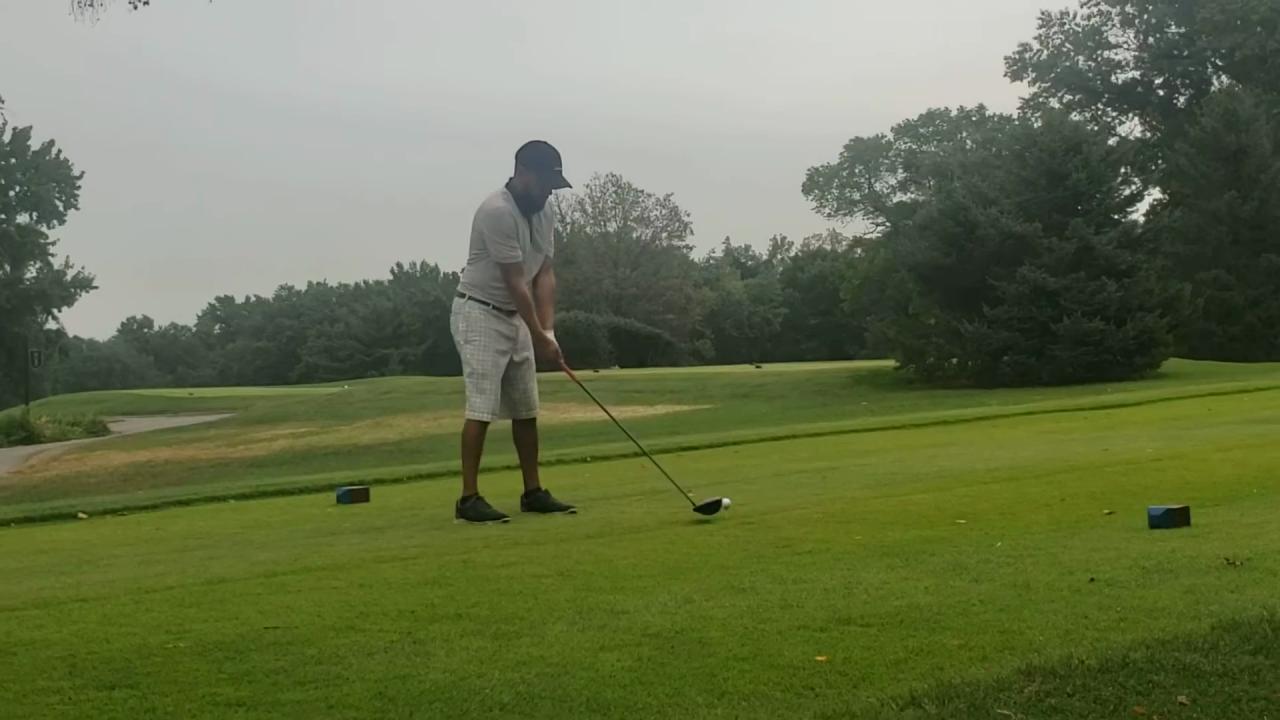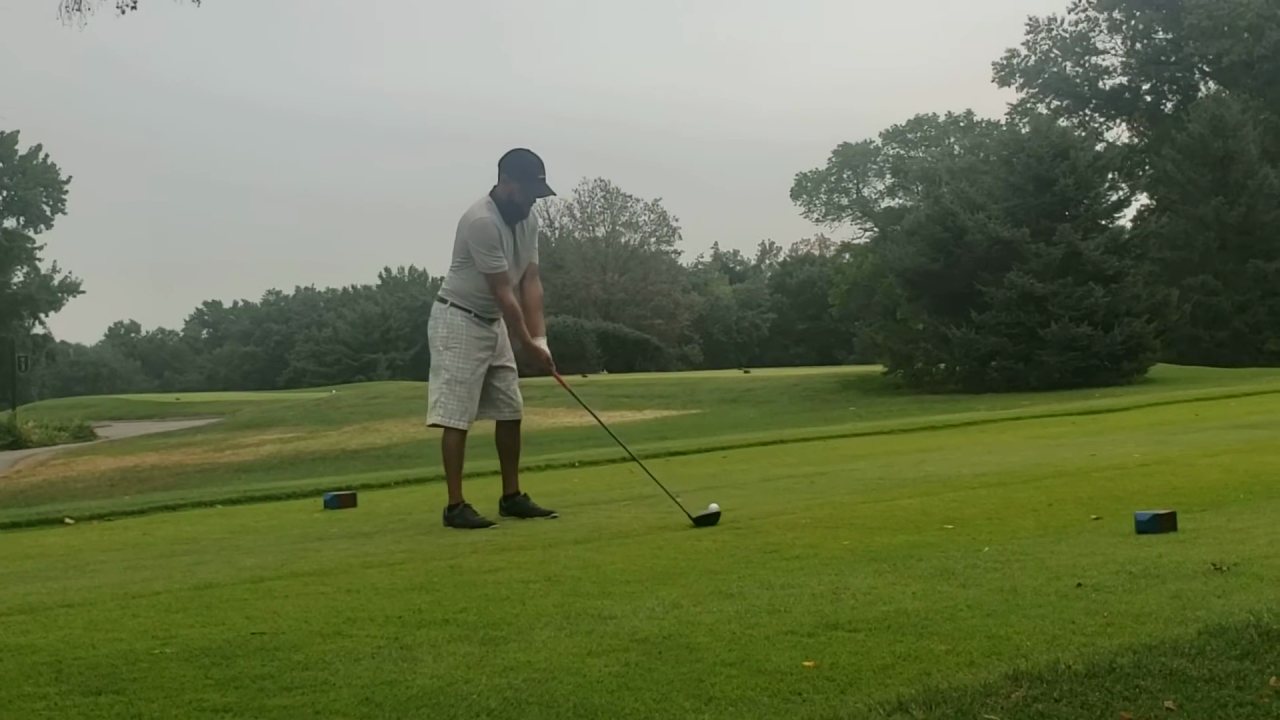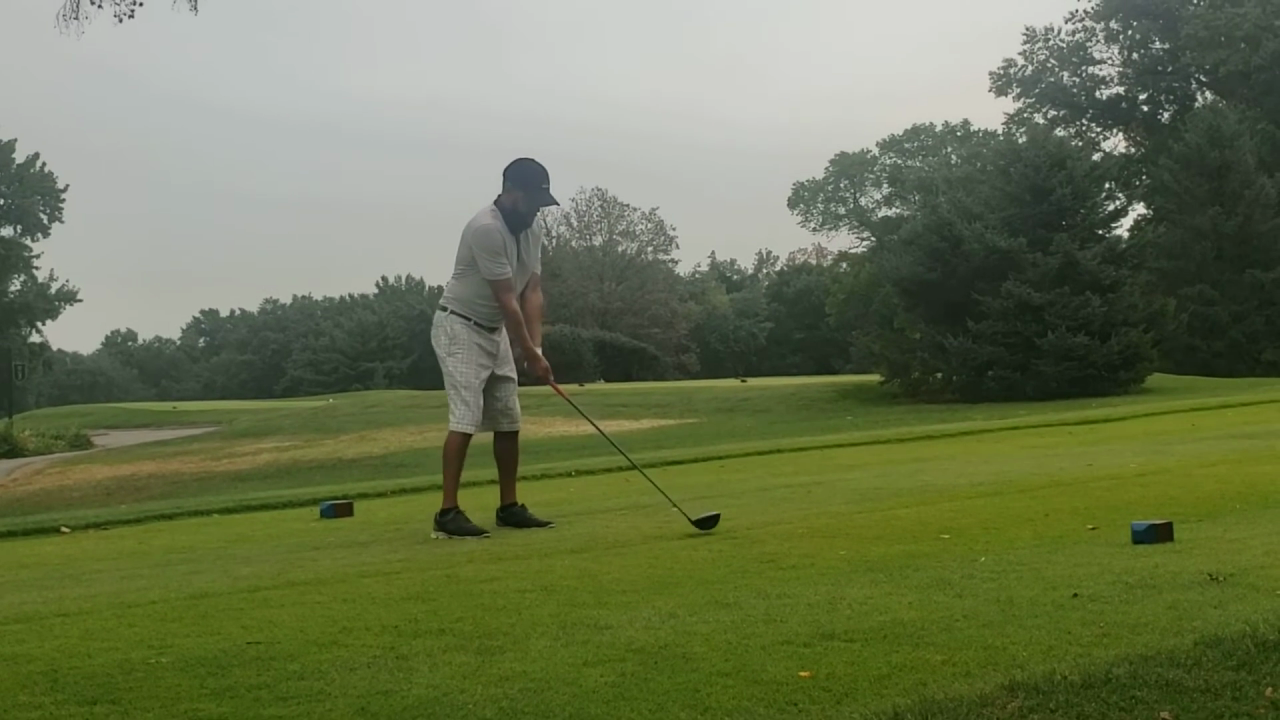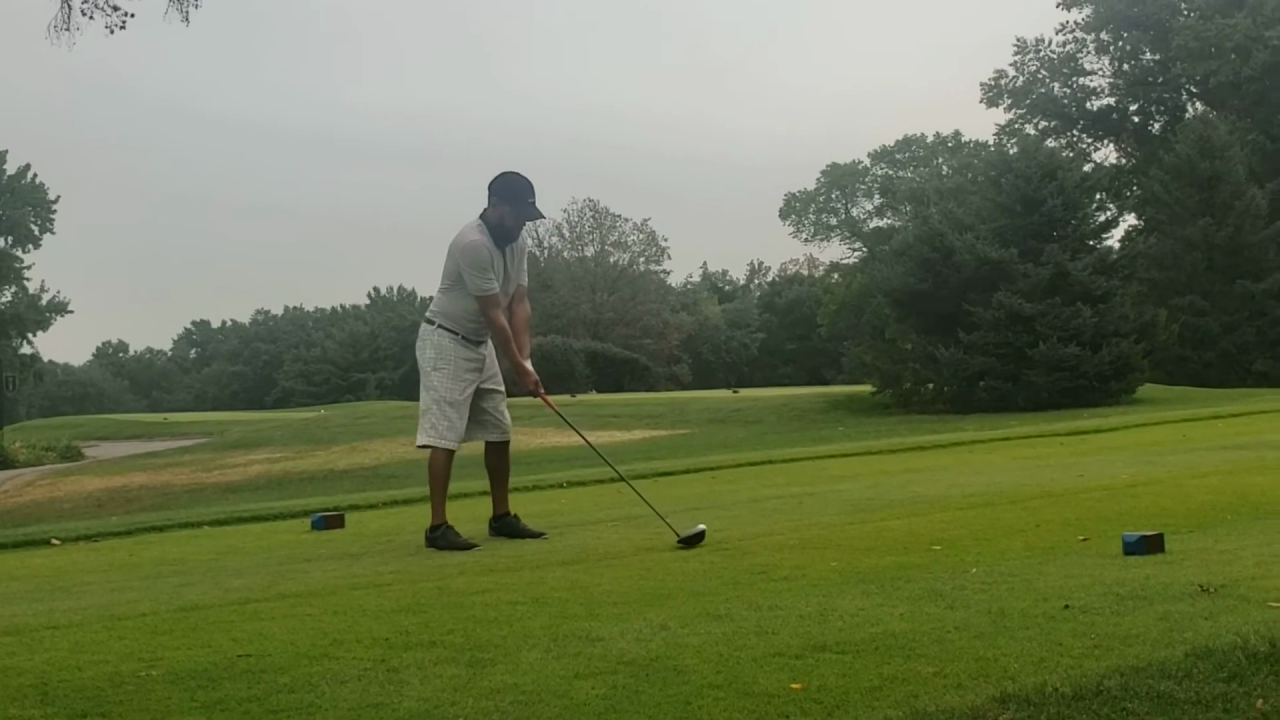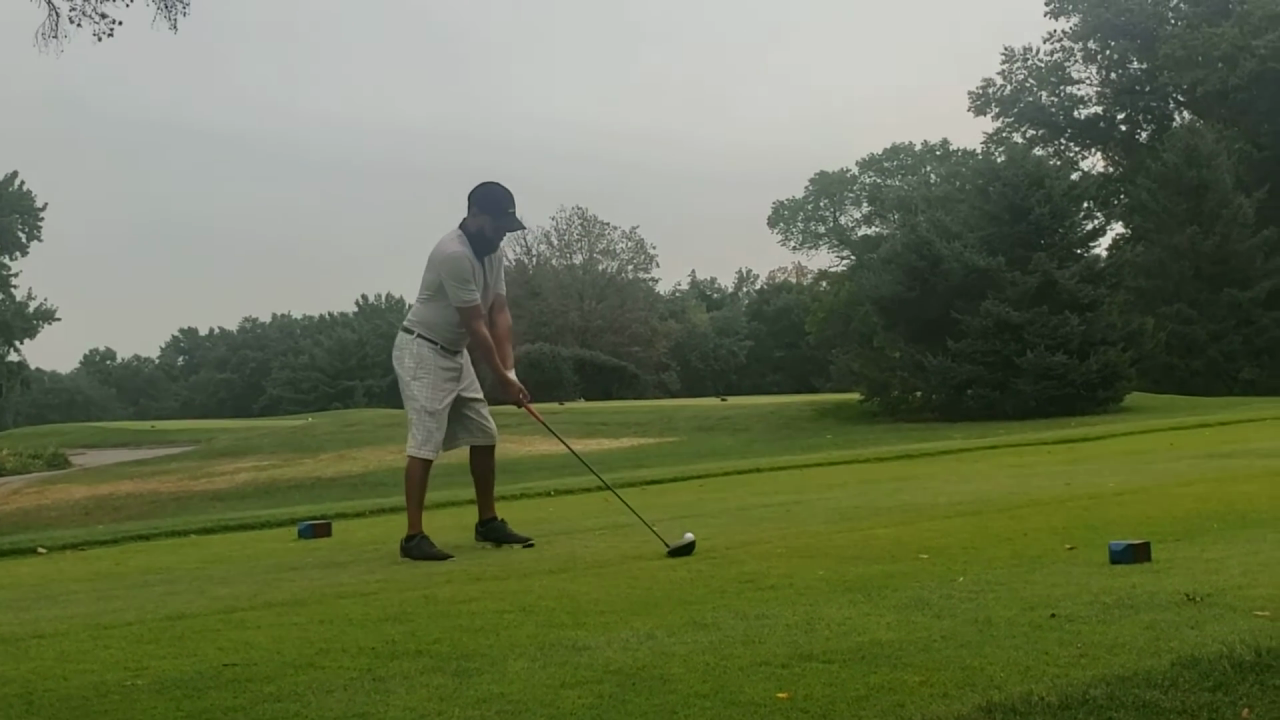
dt=0.5s
person 1, frame 1
left shoulder: (544, 212)
right shoulder: (497, 211)
left elbow: (544, 275)
right elbow: (515, 283)
left wrist: (548, 330)
right wrist: (540, 338)
left hip: (513, 317)
right hip: (479, 313)
left knee: (526, 409)
right knee: (482, 406)
left ankle: (533, 492)
right ankle: (468, 498)
person 1, frame 2
left shoulder: (526, 220)
right shoulder: (481, 221)
left elbow: (530, 281)
right elbow: (503, 292)
left wrist: (540, 338)
right wrist: (529, 346)
left hip: (492, 323)
right hip: (458, 321)
left knee: (510, 411)
right knee: (457, 414)
left ankle: (511, 497)
right ankle: (455, 505)
person 1, frame 3
left shoulder: (531, 230)
right shoulder: (486, 228)
left elbow: (532, 292)
right elbow: (506, 299)
left wrist: (536, 347)
right wrist: (531, 354)
left hip: (494, 332)
right hip: (459, 328)
left knee: (508, 421)
right knee: (466, 419)
left ankle: (509, 507)
right ankle: (447, 511)
person 1, frame 4
left shoulder: (516, 243)
right shoulder: (473, 244)
left elbow: (519, 304)
right elbow: (493, 315)
left wrist: (526, 360)
right wrist: (520, 369)
left hip: (479, 345)
right hip: (445, 342)
left knee: (499, 432)
right knee: (445, 435)
left ankle: (501, 517)
right ankle: (438, 526)
person 1, frame 5
left shoulder: (493, 252)
right shoulder: (453, 254)
left elbow: (499, 314)
right elbow: (475, 326)
left wrist: (510, 371)
right wrist: (502, 379)
left hip: (455, 353)
right hip: (422, 351)
left knee: (483, 434)
right knee: (424, 443)
left ankle: (489, 522)
right ankle: (413, 537)
